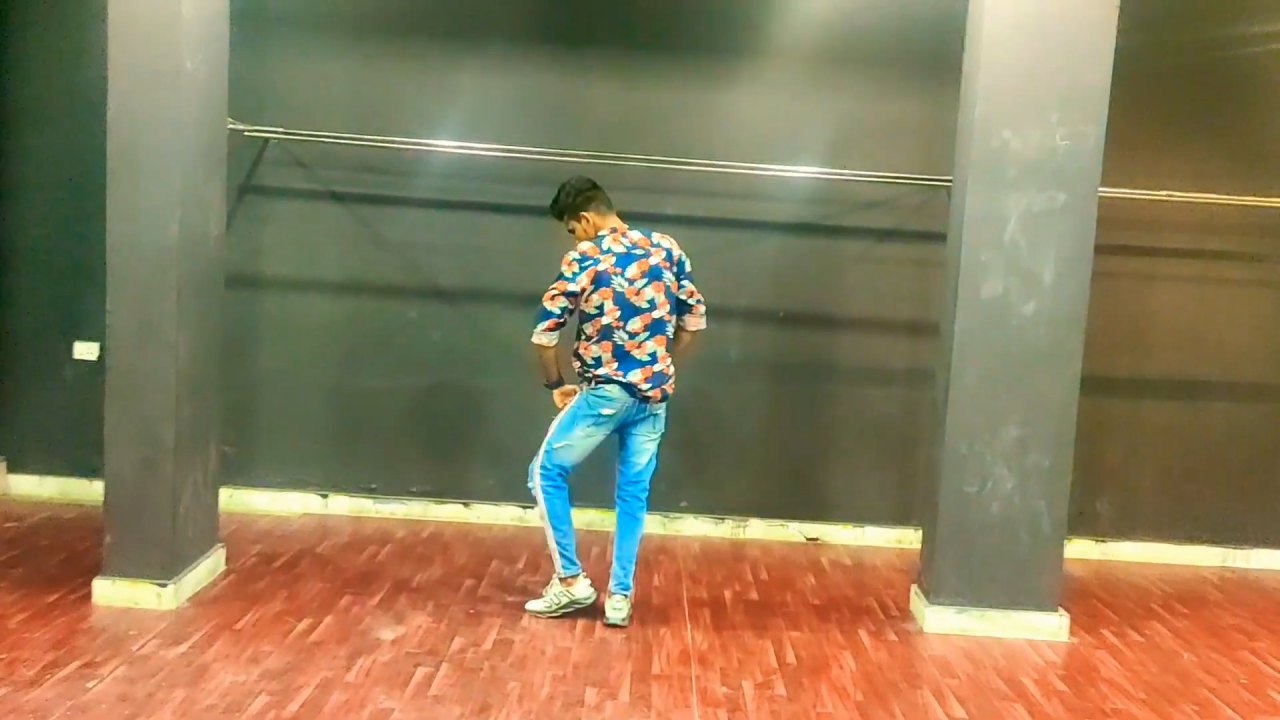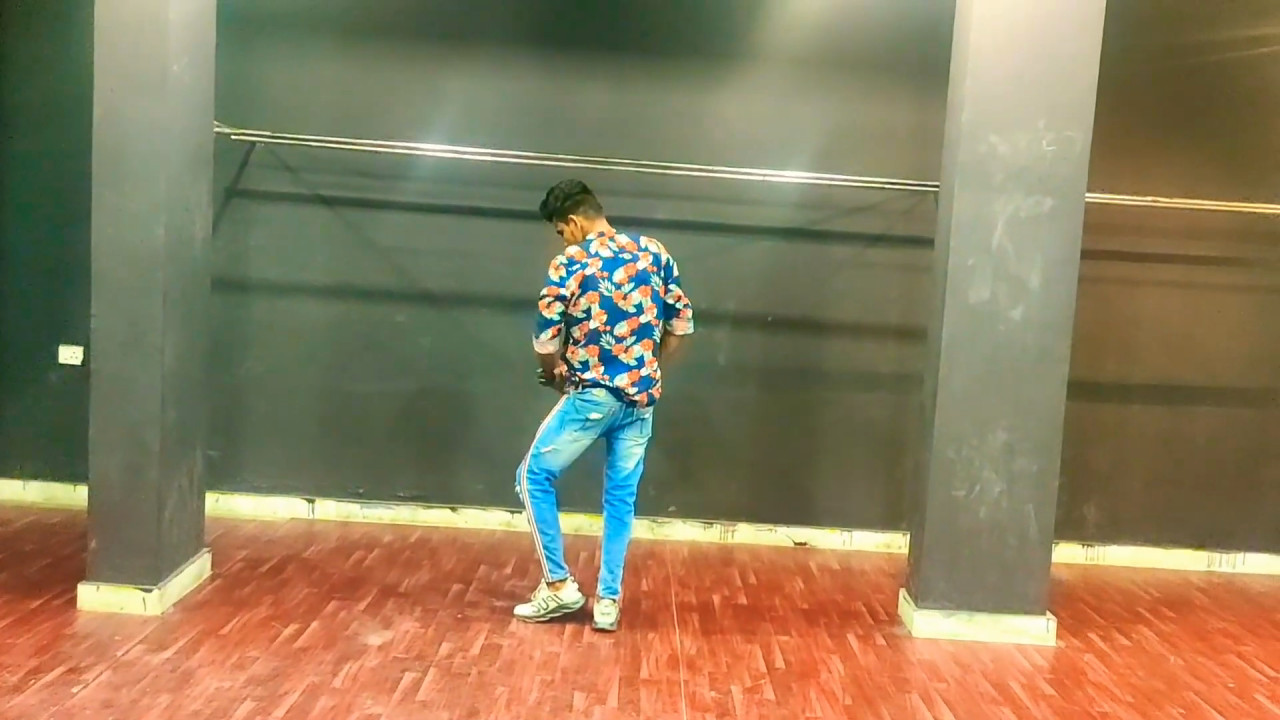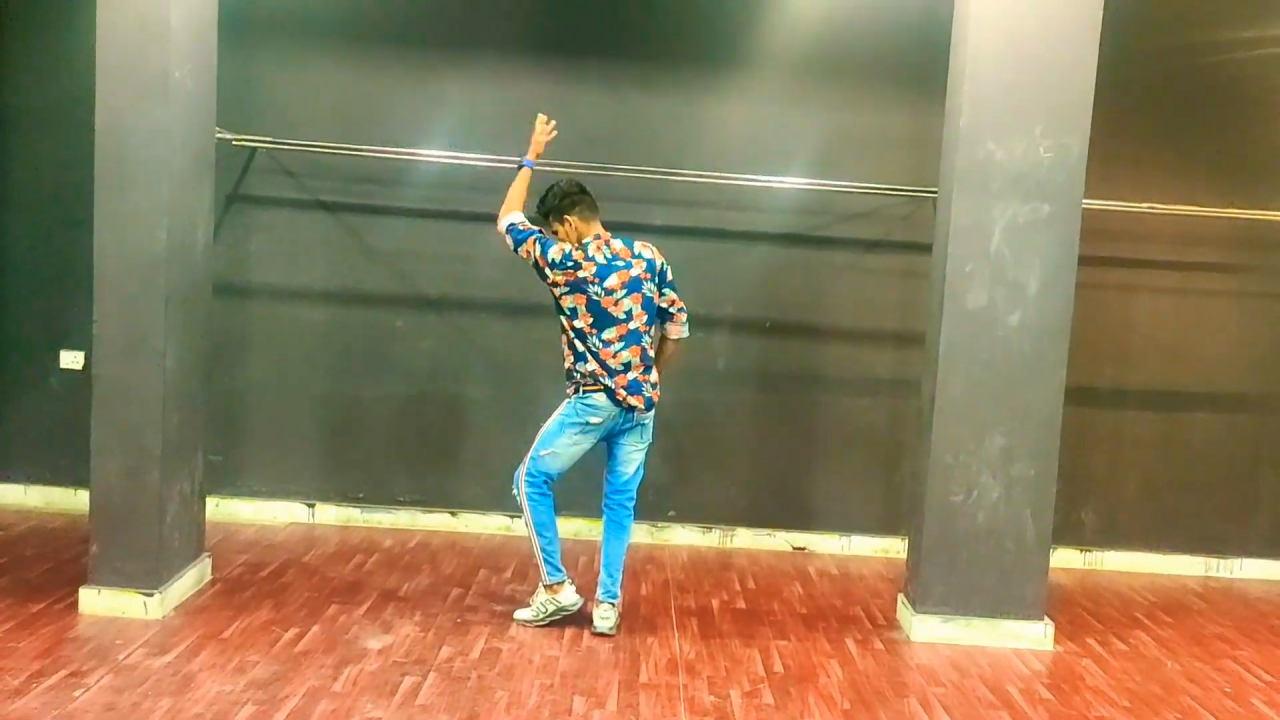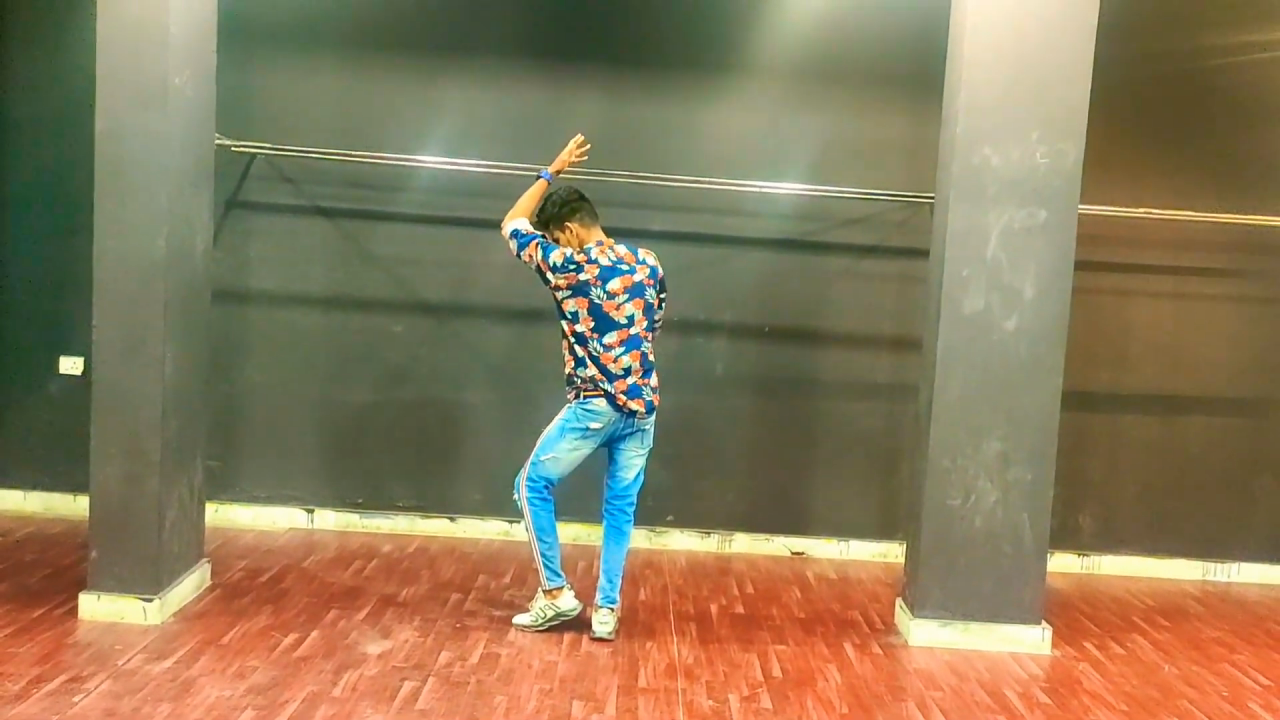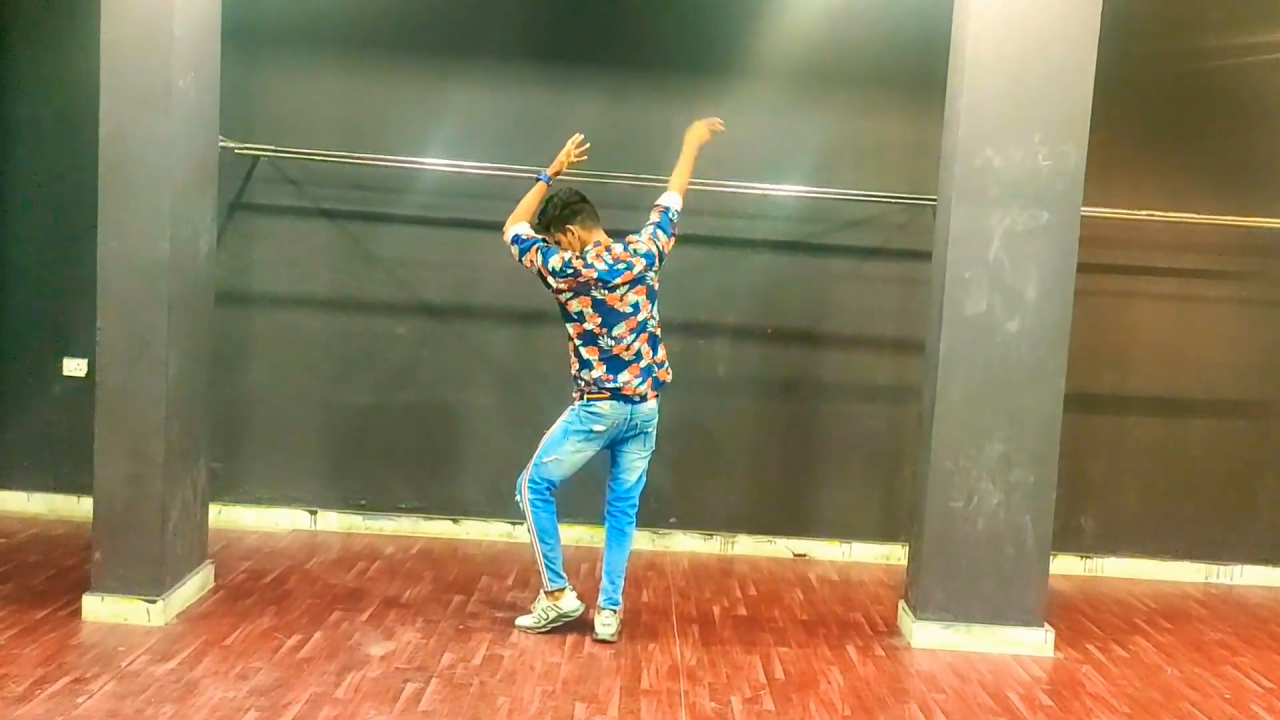
dt=1s
person 1, frame 1
left shoulder: (583, 258)
right shoulder: (666, 248)
left elbow: (544, 332)
right elbow: (694, 319)
left wrist: (555, 384)
left hip: (606, 393)
right hip: (654, 395)
left knee: (546, 472)
right knee: (633, 493)
left ankle: (571, 580)
right ankle: (620, 596)
person 1, frame 2
left shoulder: (570, 264)
right shoulder: (654, 252)
left elbow: (547, 340)
right elbow: (681, 323)
left wrist: (552, 379)
left hip: (592, 396)
right hip: (641, 398)
left knee: (534, 476)
right knee: (621, 497)
left ankle: (559, 586)
right ankle: (609, 600)
person 1, frame 3
left shoulder: (565, 261)
right shoulder: (648, 255)
left elbow: (509, 221)
right elbow: (676, 326)
left wrist: (531, 159)
left hip: (594, 402)
right hip: (641, 402)
left knee: (532, 479)
right knee: (621, 501)
left ankle: (557, 589)
right ankle: (607, 605)
person 1, frame 4
left shoulder: (566, 266)
right shoulder: (649, 265)
left elbow: (513, 226)
left wrist: (552, 172)
left hip: (593, 406)
right hip: (642, 407)
left knee: (533, 485)
right knee: (621, 506)
left ankle: (556, 594)
right ankle: (607, 610)
person 1, frame 5
left shoulder: (569, 270)
right shoulder: (646, 253)
left elbow: (515, 229)
right elbow: (673, 200)
left wrist: (553, 171)
right wrist: (694, 142)
left hip: (599, 409)
right hip: (647, 408)
left knee: (536, 486)
right knee: (623, 508)
left ankle: (557, 596)
right ankle: (609, 612)
